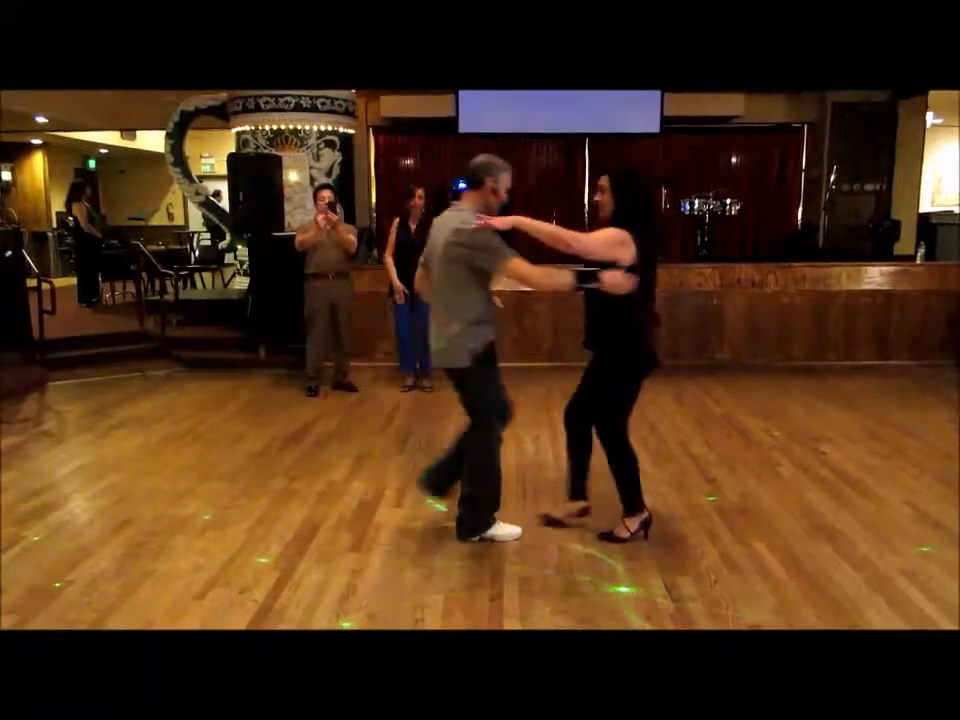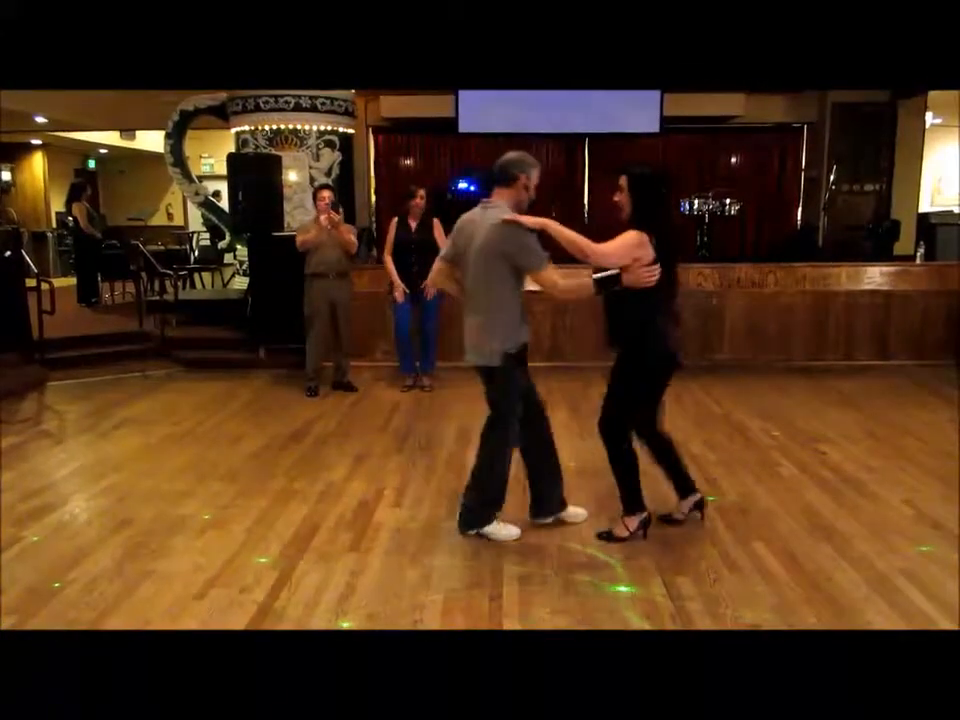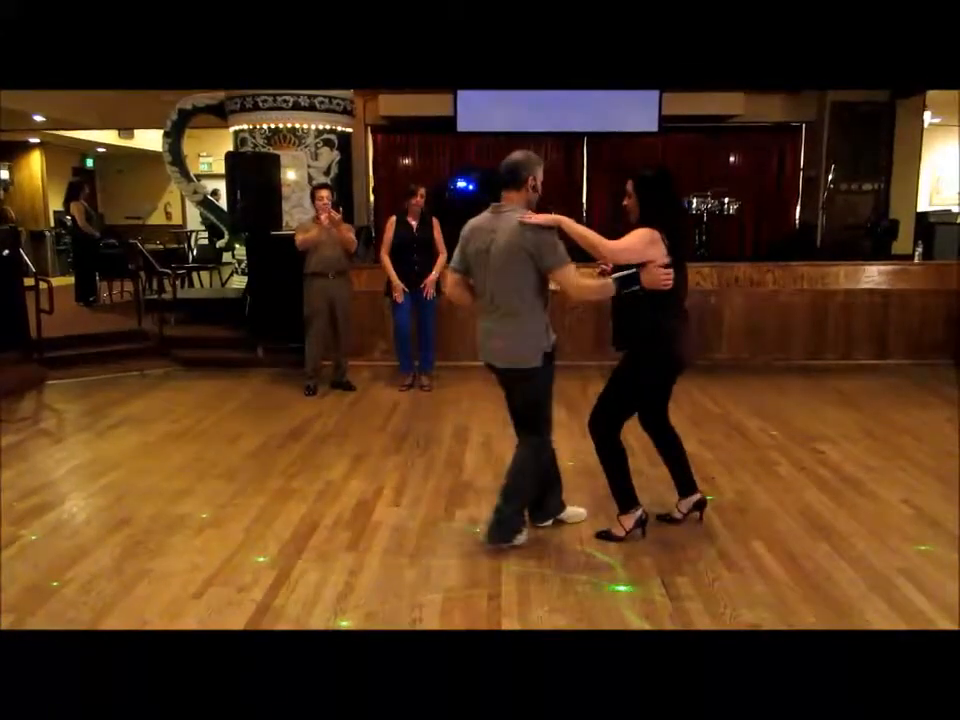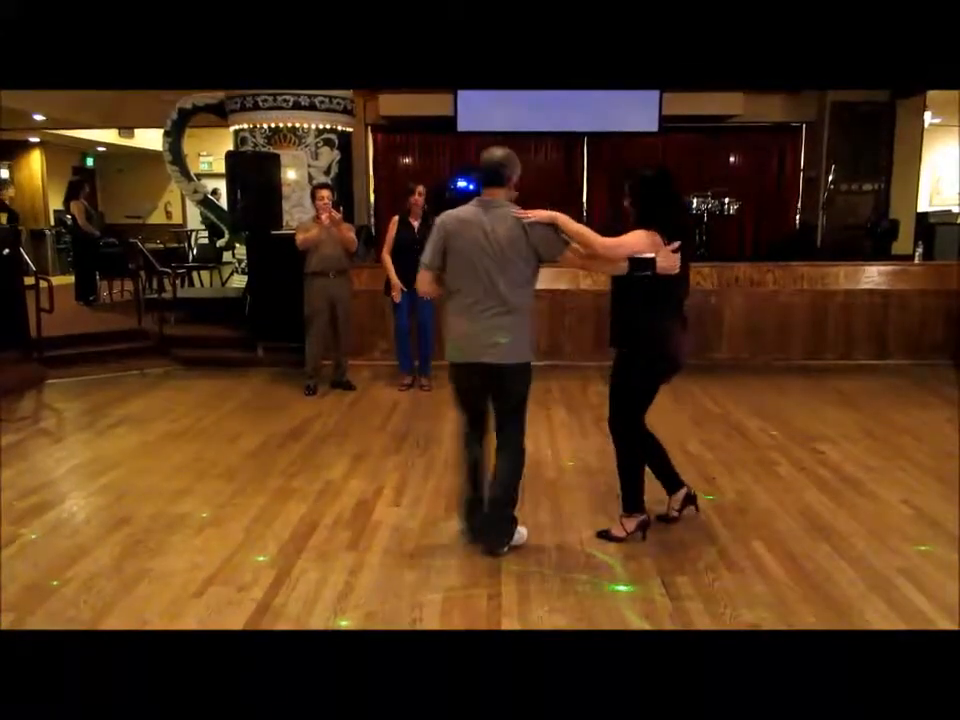
dt=0.3s
person 1, frame 1
left shoulder: (444, 222)
right shoulder: (471, 230)
left elbow: (422, 281)
right elbow: (531, 276)
right wrist: (595, 279)
left hip: (459, 343)
right hip: (467, 348)
left knee: (494, 415)
right knee: (487, 427)
left ankle: (439, 480)
right ankle: (475, 522)
person 1, frame 2
left shoulder: (467, 221)
right shoulder: (510, 227)
left elbow: (438, 278)
right elbow: (558, 287)
right wrist: (620, 278)
left hip: (493, 342)
right hip: (500, 347)
left knee: (533, 420)
right knee: (503, 429)
left ankle: (549, 505)
right ankle: (477, 517)
person 1, frame 3
left shoulder: (473, 227)
right shoulder: (534, 229)
left elbow: (452, 288)
right elbow: (577, 288)
right wrist: (636, 279)
left hip: (493, 347)
right hip: (528, 350)
left knee: (531, 429)
right knee: (535, 434)
left ankle: (548, 507)
right ankle: (505, 527)
person 1, frame 4
left shoulder: (448, 222)
right shoulder: (528, 224)
left elbow: (426, 287)
right elbow: (589, 261)
left hip: (462, 348)
right hip: (511, 348)
left knee: (473, 432)
right knee: (509, 437)
left ankle: (473, 518)
right ankle: (498, 532)
person 2, frame 1
left shoulder: (620, 238)
right shoulder: (620, 238)
left elbow: (572, 242)
left wrist: (518, 221)
left hip: (626, 351)
right hip: (617, 348)
left knee: (610, 430)
right knee: (576, 417)
left ankle: (636, 515)
right ankle: (577, 500)
person 2, frame 2
left shoulder: (639, 239)
right shoulder: (648, 238)
left elbow: (594, 254)
left wrist: (545, 224)
left hip: (645, 351)
right hip: (649, 348)
left knee: (612, 426)
right knee: (644, 425)
left ankle: (634, 514)
right ankle: (688, 496)
person 2, frame 3
left shoulder: (651, 237)
right shoulder: (658, 240)
left elbow: (607, 250)
left wrist: (560, 221)
left hip: (651, 351)
right hip: (660, 348)
left knee: (602, 424)
right knee: (655, 422)
left ankle: (630, 512)
right ankle: (689, 495)
person 2, frame 4
left shoulder: (648, 238)
right shoulder: (666, 238)
left elbow: (603, 248)
left wrist: (556, 217)
left hip: (645, 348)
right hip: (656, 345)
left knee: (623, 426)
right knee: (631, 423)
left ankle: (633, 515)
right ankle: (678, 491)
person 3, frame 1
left shoulder: (347, 228)
right shoulder: (307, 227)
left elbow: (352, 248)
right elbow: (299, 245)
left wrist: (337, 227)
right wrist: (318, 228)
left hip: (341, 282)
right hip: (317, 283)
left knee: (342, 331)
right knee: (316, 332)
left ankle: (341, 377)
right ankle: (313, 380)
person 3, frame 2
left shoulder: (347, 228)
right shoulder: (307, 227)
left elbow: (352, 248)
right elbow: (301, 245)
left wrist: (338, 227)
right wrist: (320, 227)
left hip: (341, 282)
right hip: (317, 282)
left knee: (342, 331)
right knee: (316, 332)
left ankle: (341, 377)
right ankle: (312, 380)
person 3, frame 3
left shoulder: (345, 227)
right shoulder: (306, 227)
left elbow: (352, 247)
right elbow: (301, 244)
left wrist: (338, 226)
right wrist: (320, 226)
left hip: (341, 281)
right hip: (316, 282)
left knee: (341, 330)
right knee: (315, 331)
left ankle: (340, 377)
right ankle: (311, 379)
person 3, frame 4
left shoulder: (345, 226)
right shoulder: (306, 226)
left elbow: (353, 246)
right elbow: (301, 244)
left wrist: (339, 225)
right wrist: (321, 226)
left hip: (341, 280)
right hip: (317, 281)
left knee: (342, 330)
right knee: (315, 330)
left ankle: (340, 376)
right ankle: (311, 379)
person 4, frame 1
left shoulder: (432, 224)
right shoulder: (397, 223)
right elbow: (388, 255)
right wrist: (395, 282)
right hip: (402, 286)
left knee: (426, 330)
right knee: (403, 330)
left ankle: (425, 374)
right ankle: (409, 373)
person 4, frame 2
left shoulder: (433, 223)
right shoulder: (396, 222)
right elbow: (387, 254)
right wrist: (395, 280)
left hip: (428, 284)
right hip: (403, 284)
left knee: (428, 329)
right knee: (401, 329)
left ankle: (426, 373)
right ankle: (409, 373)
person 4, frame 3
left shoulder: (432, 222)
right shoulder: (395, 221)
left elbow: (442, 253)
right elbow: (384, 253)
left wrist: (434, 276)
right wrist: (394, 281)
left hip: (426, 283)
right hip: (401, 284)
left knee: (426, 328)
right knee: (402, 328)
left ankle: (425, 372)
right ankle: (407, 372)
person 4, frame 4
left shoulder: (433, 222)
right shoulder: (397, 221)
right elbow: (386, 253)
right wrist: (393, 280)
right hip: (401, 284)
left knee: (426, 327)
right knee: (402, 328)
left ankle: (424, 373)
right ankle: (406, 372)
